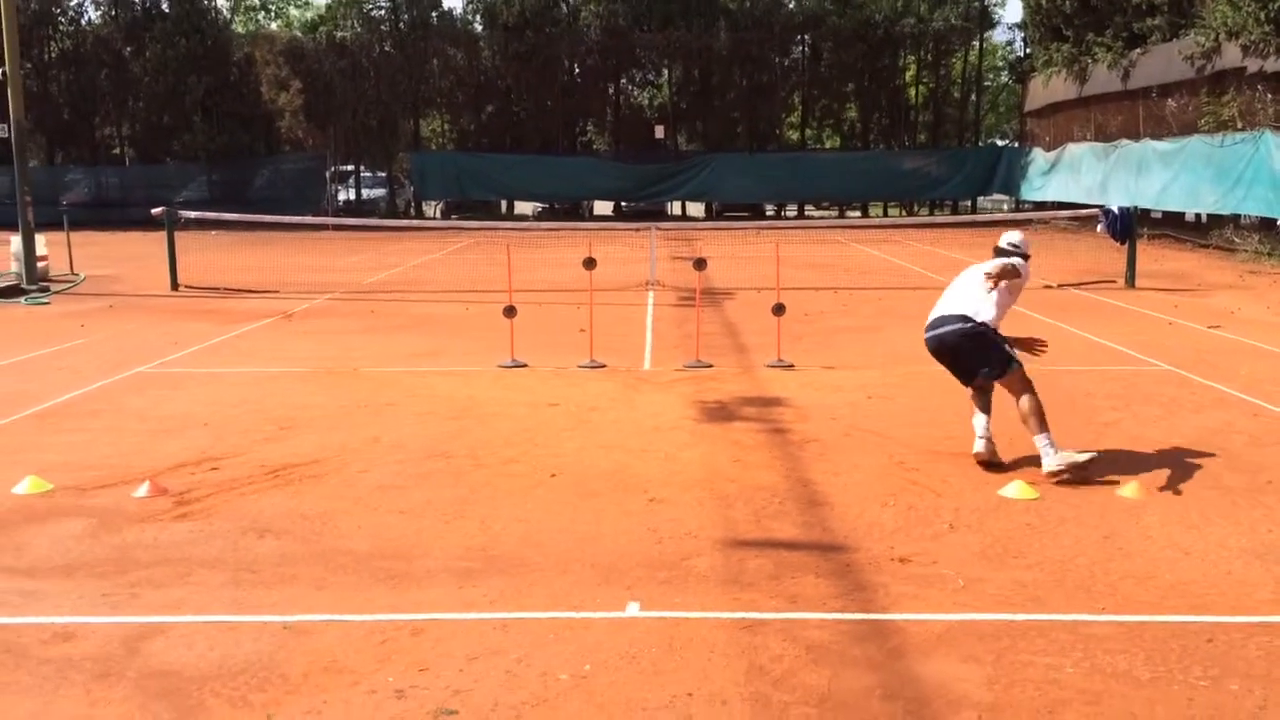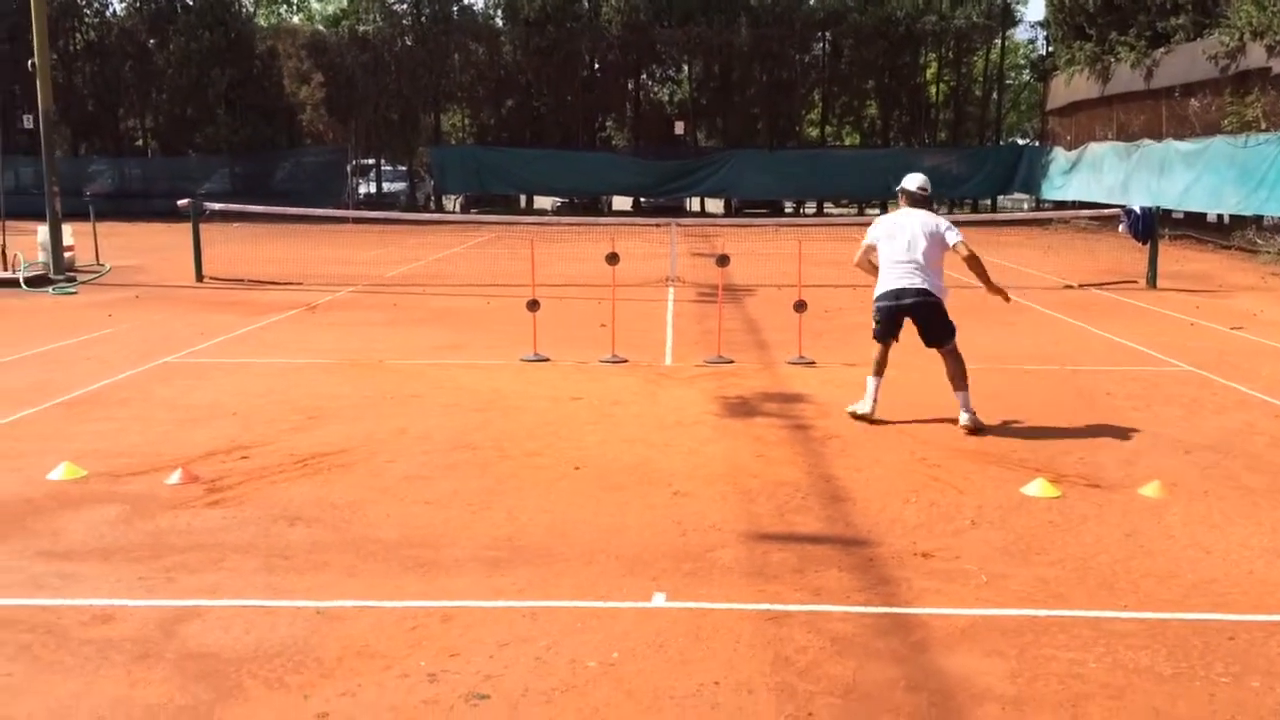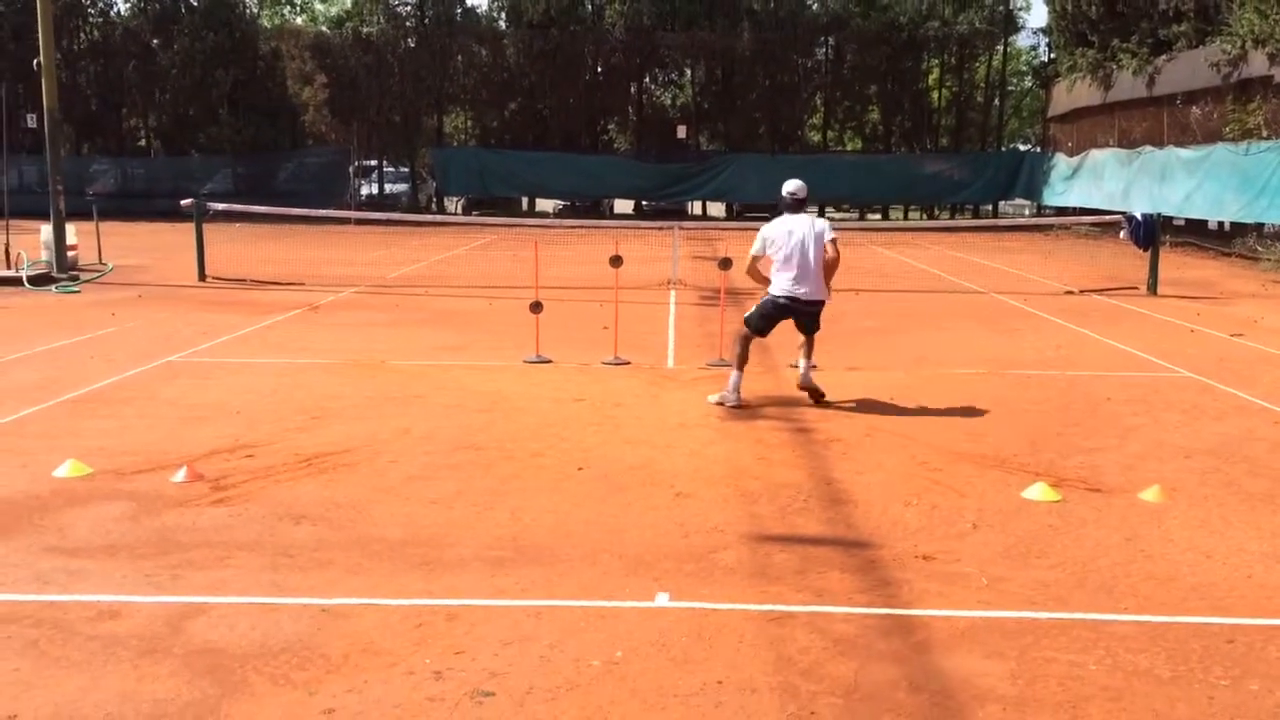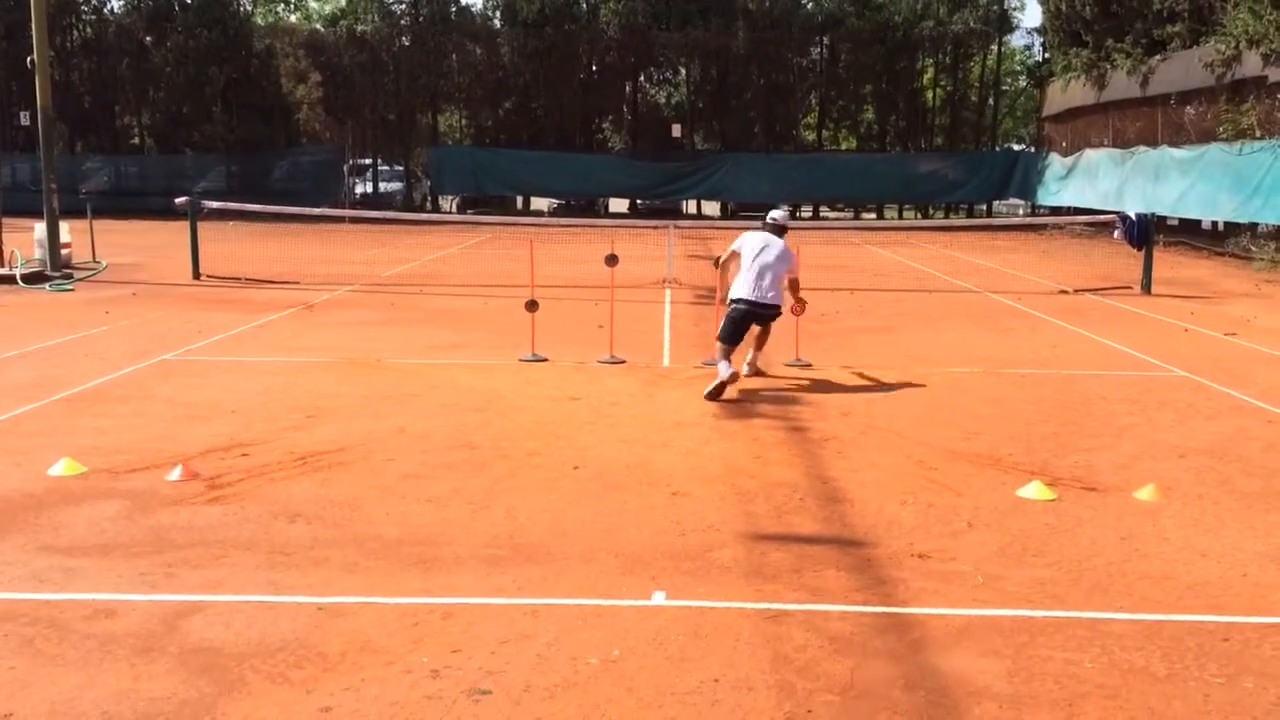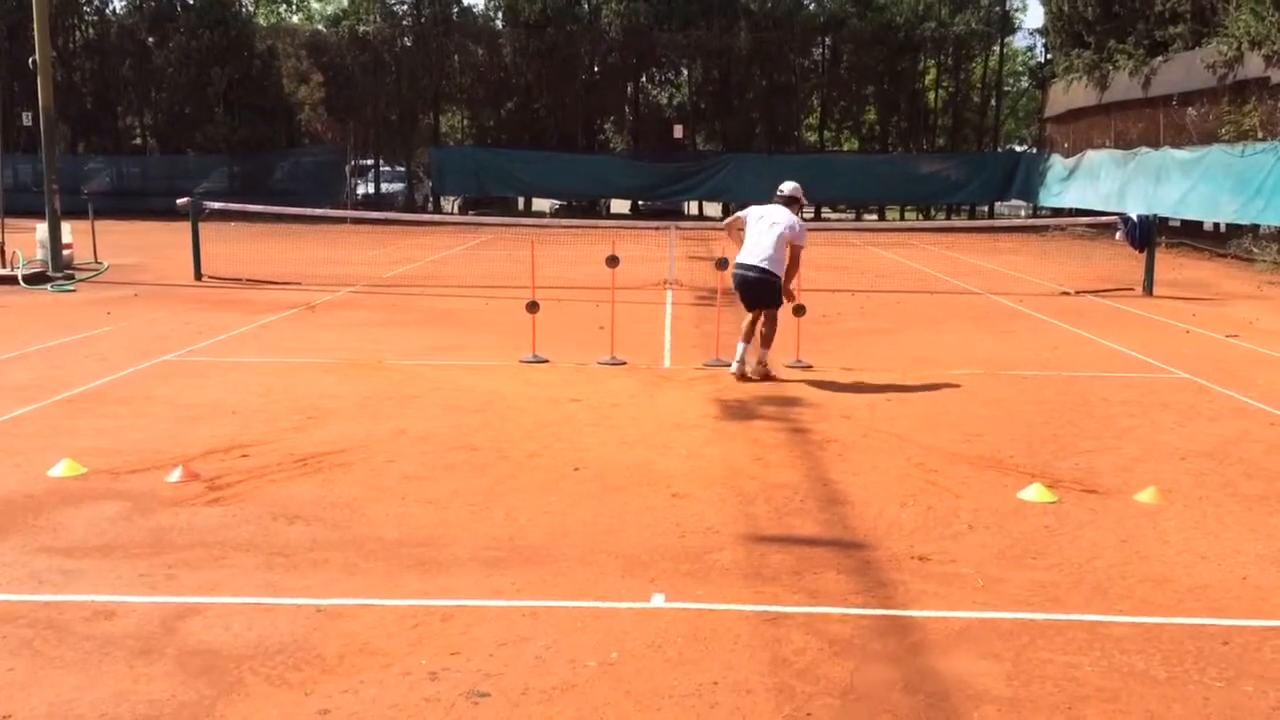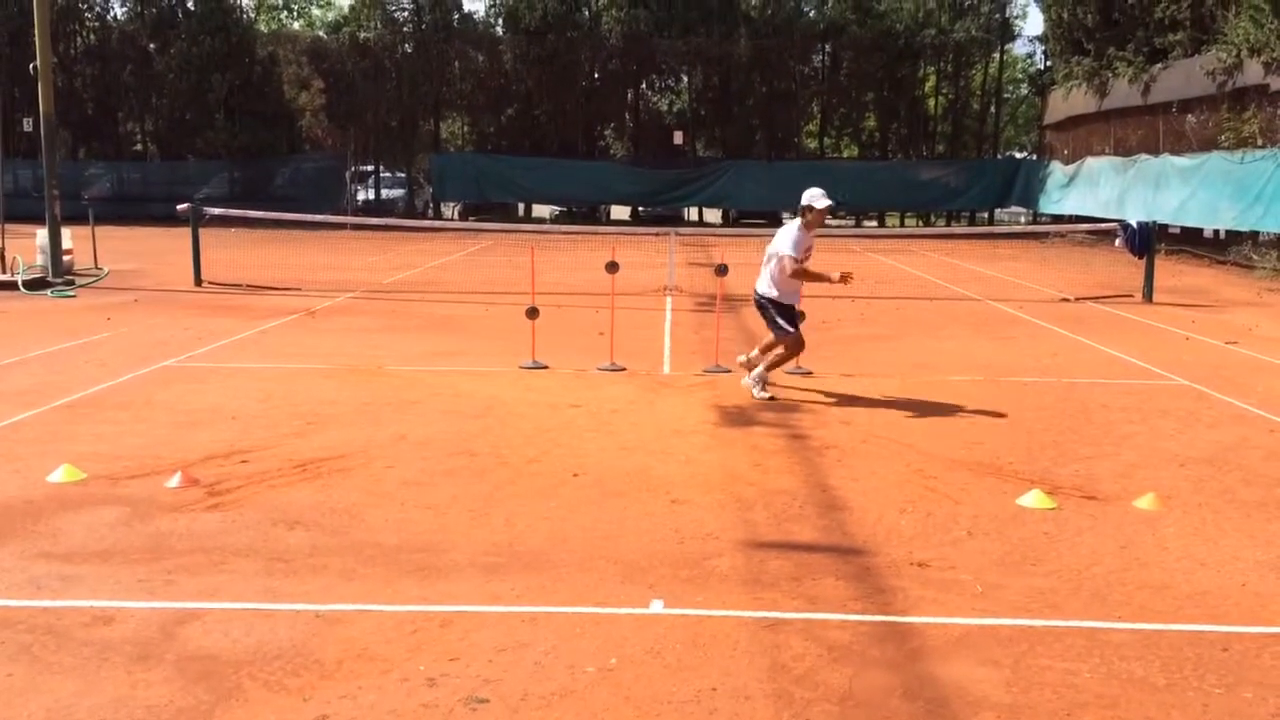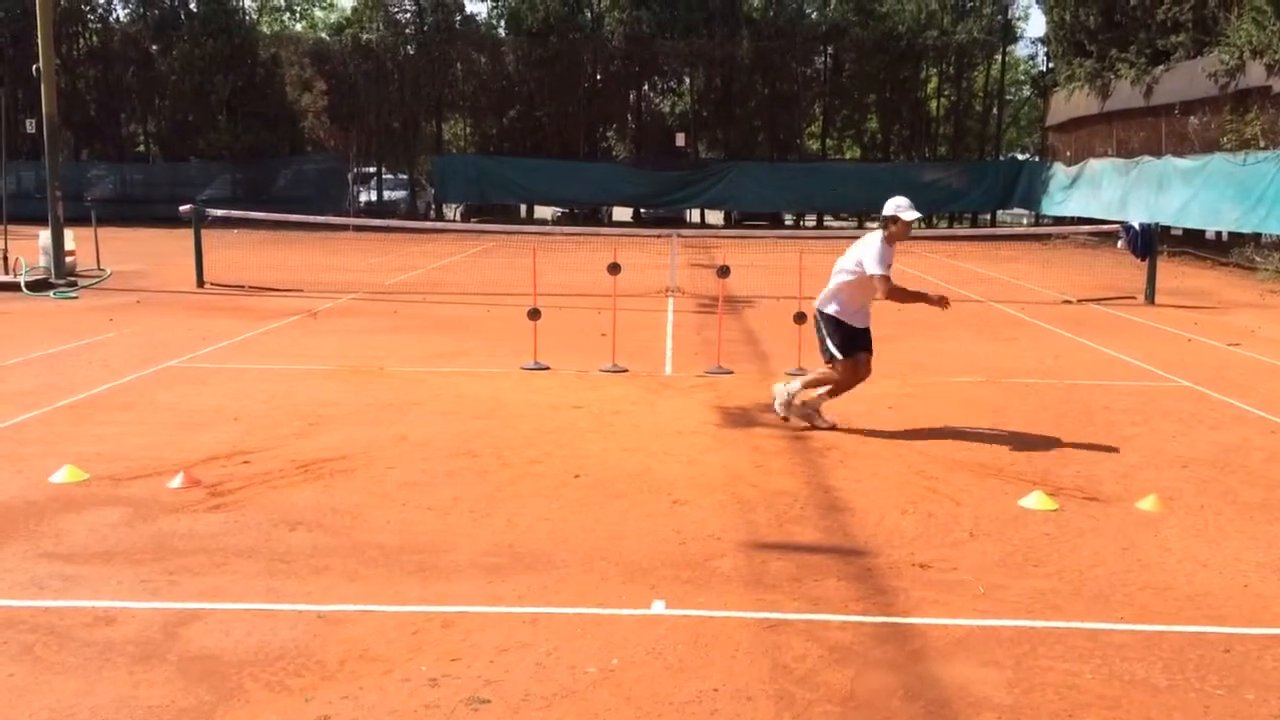
dt=0.4s
person 1, frame 1
left shoulder: (972, 272)
right shoulder: (1017, 267)
right elbow: (1001, 268)
left wrist: (1010, 343)
right wrist: (995, 278)
left hip: (934, 331)
right hip: (965, 328)
left knee: (982, 385)
right knee: (1023, 388)
left ankle: (983, 443)
right ankle: (1052, 456)
person 1, frame 2
left shoulder: (883, 222)
right shoulder: (939, 223)
left elbow: (861, 260)
right elbow: (967, 254)
right wrist: (989, 284)
left hip: (887, 295)
right hip: (925, 295)
left knee: (883, 344)
right knee: (950, 352)
left ankle: (868, 403)
right ankle: (967, 414)
person 1, frame 3
left shoulder: (769, 229)
right shoulder: (821, 224)
left elbow: (749, 268)
right elbow: (833, 257)
right wrist: (825, 284)
left hip: (779, 296)
right hip: (813, 299)
left knee: (743, 336)
right knee: (808, 333)
left ankle: (732, 392)
right ankle: (805, 377)
person 1, frame 4
left shoulder: (749, 237)
right shoulder: (788, 253)
left elbow: (723, 262)
right elbow: (793, 285)
left wrist: (723, 290)
right wrist: (797, 298)
left hip: (742, 301)
right hip: (771, 305)
left knee: (723, 348)
right knee: (764, 323)
left ankle: (725, 372)
right ankle: (750, 364)
person 1, frame 5
left shoulder: (756, 210)
right shoulder: (797, 223)
left elbow: (728, 224)
right elbow: (794, 260)
right wrist: (786, 286)
left hip: (741, 269)
right hip: (766, 274)
left knee: (755, 313)
right knee: (769, 315)
left ankle: (740, 363)
right ankle: (761, 366)
person 1, frame 6
left shoulder: (807, 230)
right shoulder: (793, 234)
right elbow: (793, 271)
right wrist: (829, 277)
left hip: (785, 295)
right hip: (771, 296)
left knee: (782, 336)
right knee: (794, 345)
left ankle: (749, 359)
right ankle: (754, 378)
person 1, frame 7
left shoulder: (885, 245)
right shoulder: (875, 248)
right elbow: (887, 291)
left wrist: (870, 292)
right wrist: (927, 297)
left hip: (856, 317)
right hip: (832, 312)
left knee: (859, 373)
right knee: (841, 373)
left ankle: (809, 405)
right ankle: (787, 391)
